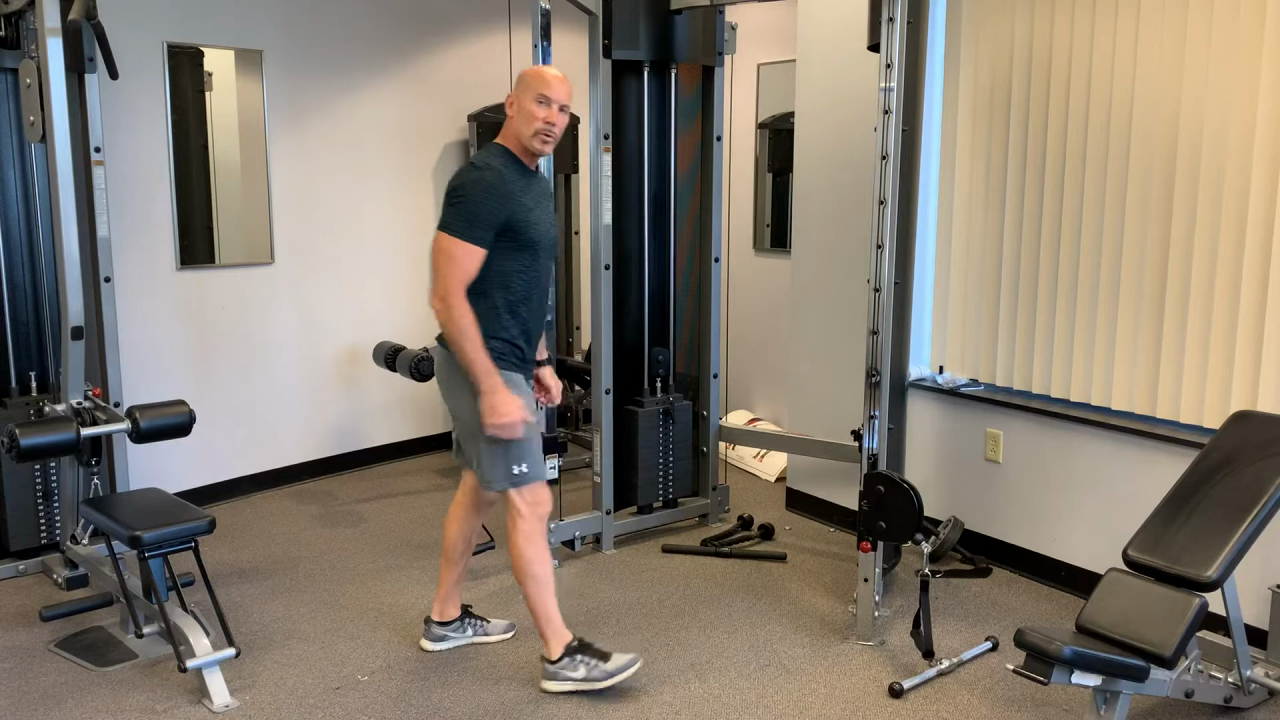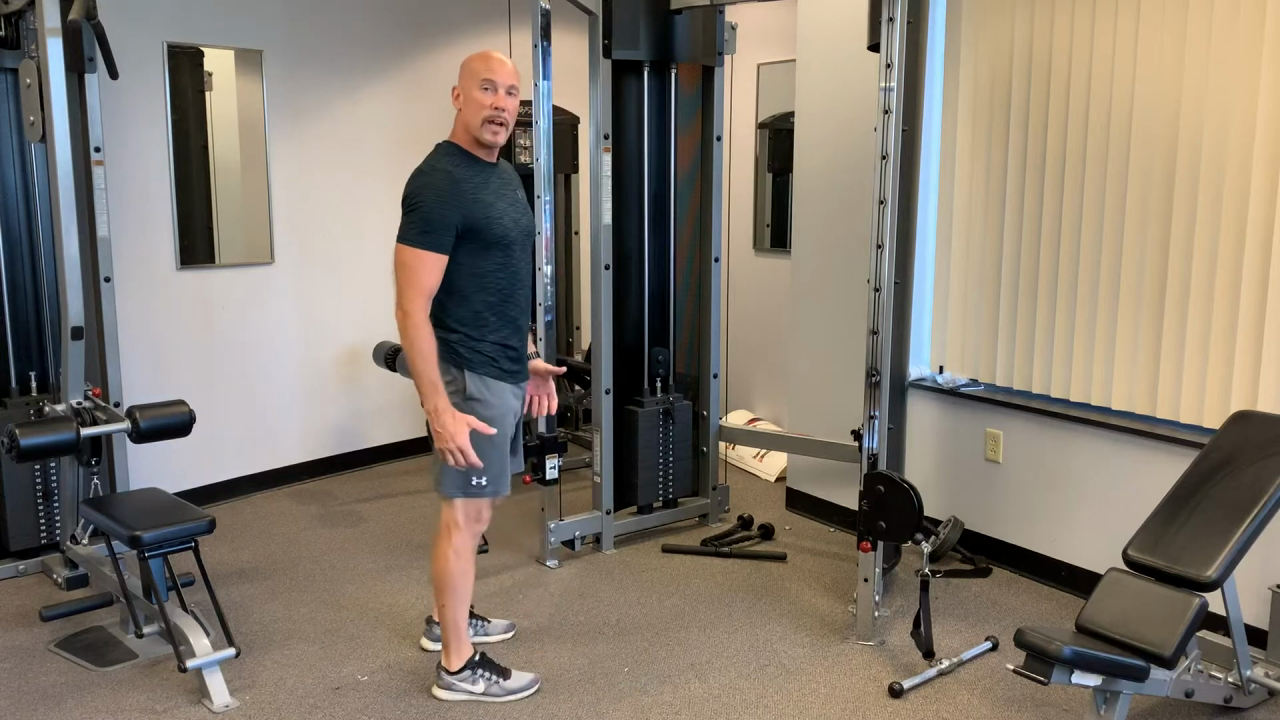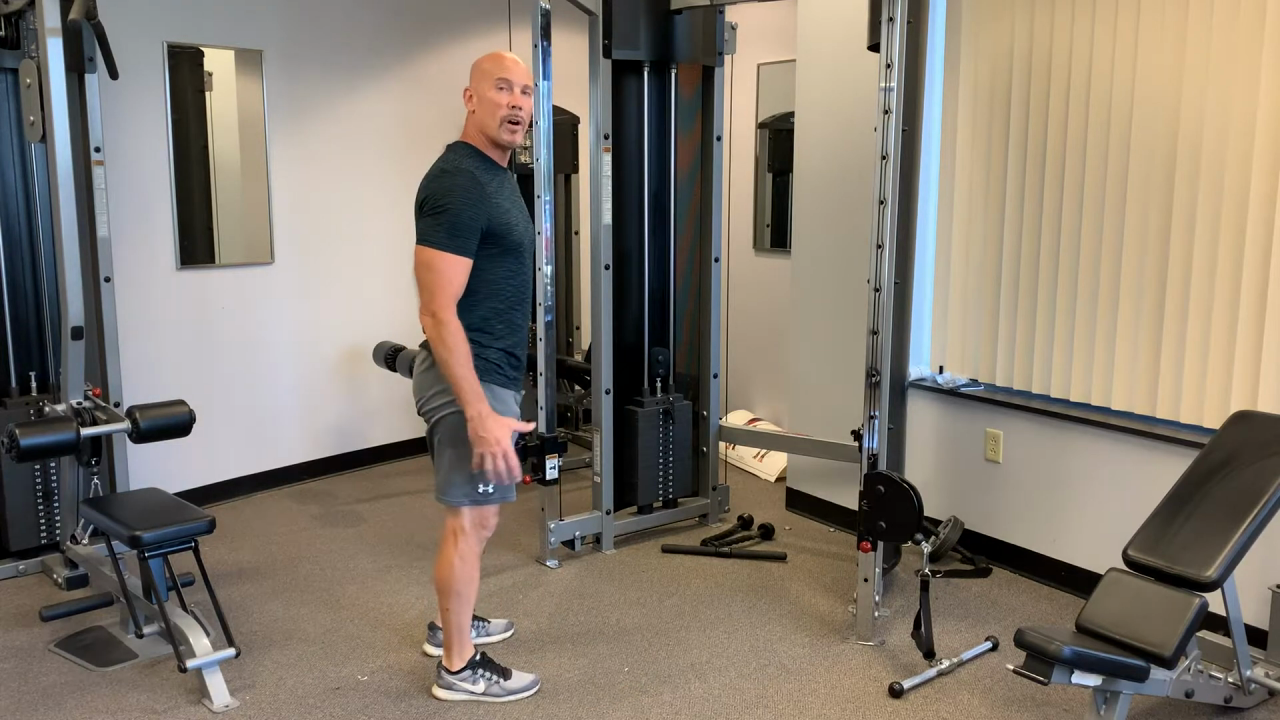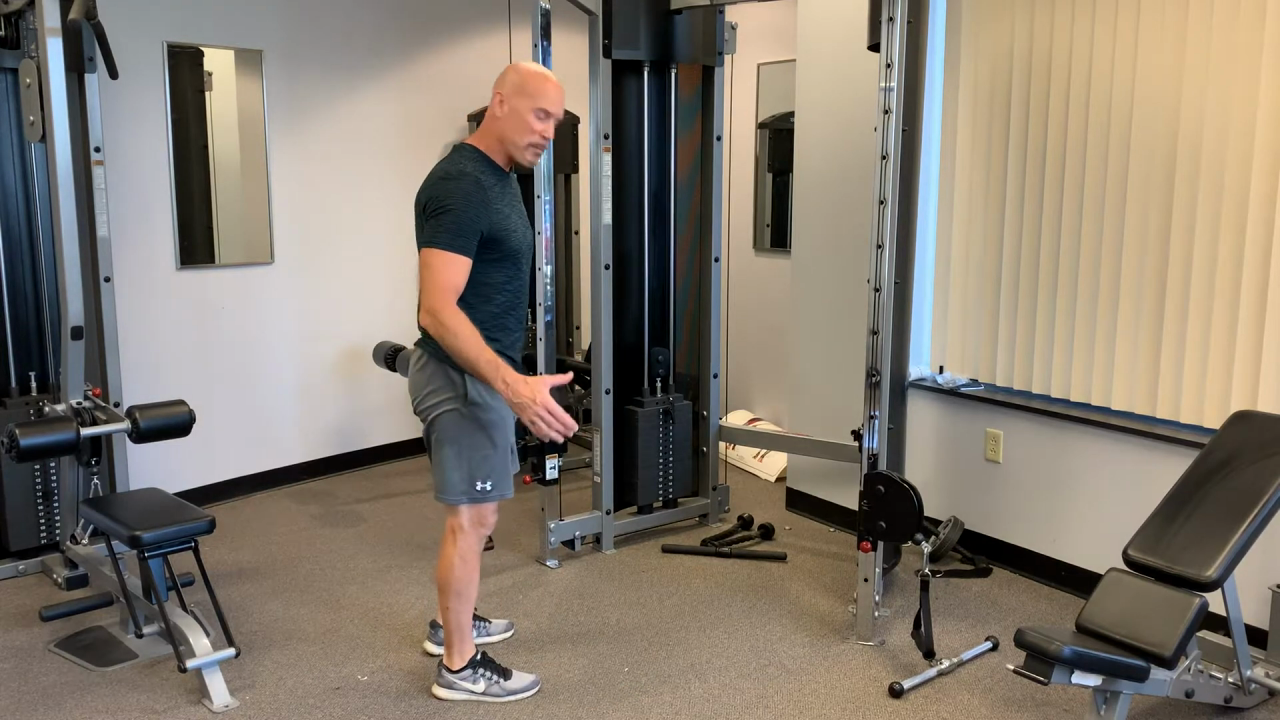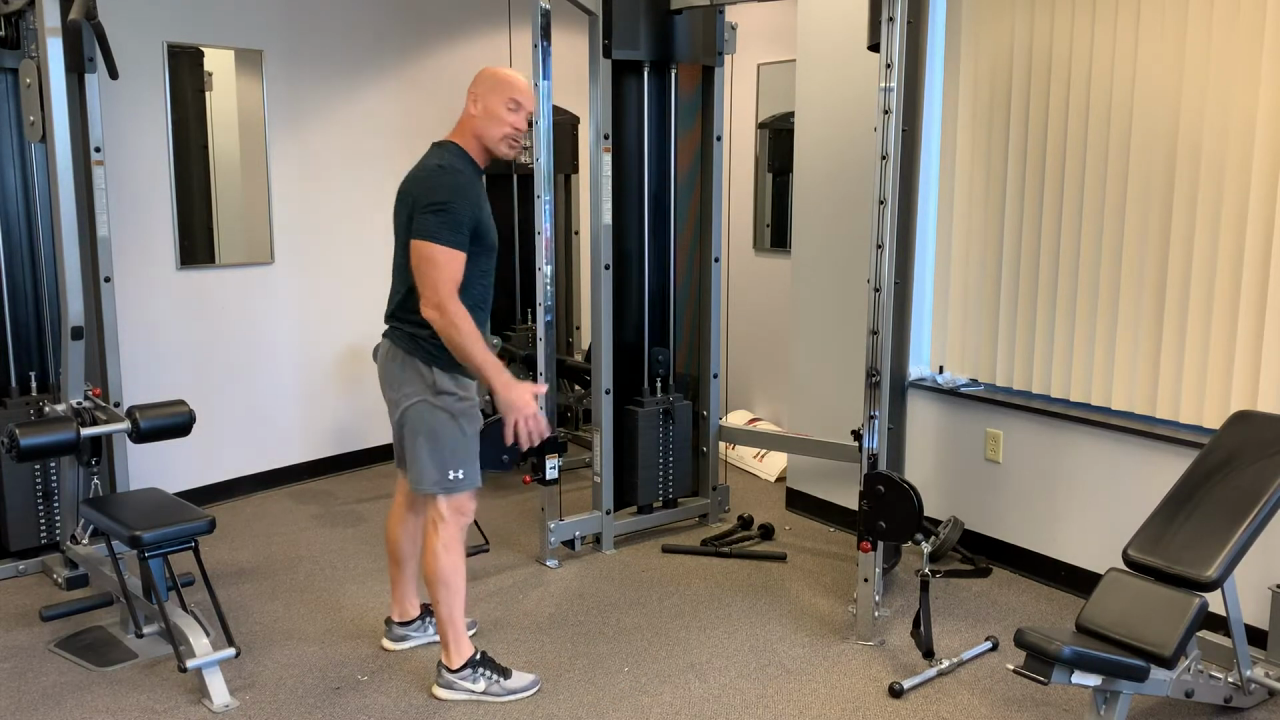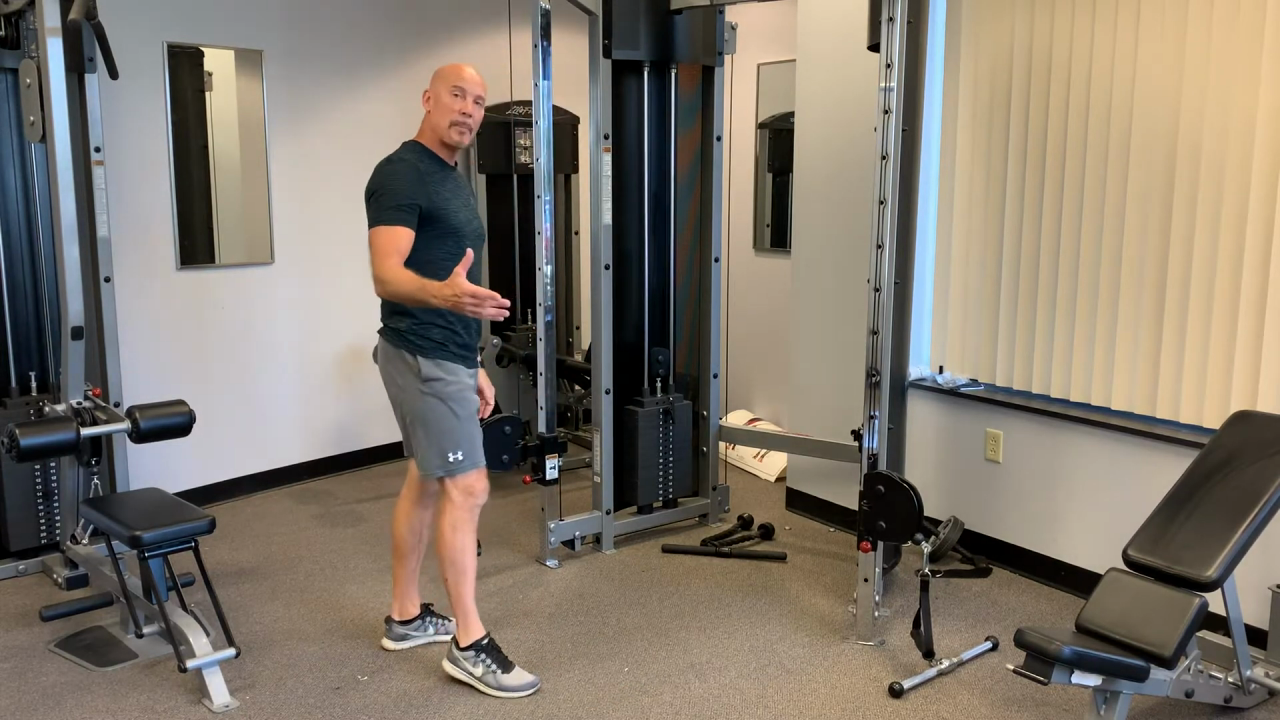
dt=0.7s
person 1, frame 1
left shoulder: (535, 183)
right shoulder: (483, 180)
right elbow: (449, 295)
left wrist: (540, 362)
right wrist: (492, 387)
left hip: (509, 363)
right hip: (484, 369)
left knee: (480, 487)
right knee: (530, 502)
left ankle: (445, 617)
right ankle: (561, 654)
person 1, frame 2
left shoulder: (505, 177)
right shoulder: (439, 184)
right elbow: (413, 309)
left wrist: (529, 357)
right wrist: (439, 408)
left hip: (502, 372)
right hip: (468, 376)
left knee: (482, 499)
right knee: (467, 513)
left ankle: (448, 618)
right ankle: (458, 666)
person 1, frame 3
left shoulder: (495, 176)
right shoulder: (458, 183)
right elbow: (439, 314)
right wrist: (480, 413)
left hip: (492, 375)
right hip: (470, 380)
left knee: (477, 510)
right knee: (472, 519)
left ankle: (450, 623)
right ankle: (459, 666)
person 1, frame 4
left shoulder: (494, 177)
right shoulder: (461, 187)
right elbow: (437, 310)
left wrist: (510, 378)
right wrist: (515, 385)
left hip: (475, 372)
right hip: (462, 376)
left knee: (472, 510)
right knee: (473, 517)
left ankle: (452, 621)
right ankle: (460, 666)
person 1, frame 5
left shoulder: (446, 171)
right shoulder: (449, 182)
right elbow: (439, 304)
left wrist: (490, 379)
right wrist: (505, 387)
left hip: (412, 358)
right hip: (429, 367)
left knee: (414, 491)
right knee: (451, 509)
left ankle: (406, 616)
right ankle: (458, 665)
person 1, frame 6
left shoulder: (454, 180)
right shoulder: (400, 174)
right elbow: (387, 275)
left wrist: (475, 366)
right wrist: (444, 296)
left hip: (449, 357)
right hip: (423, 358)
left knee: (426, 482)
right knee: (467, 488)
left ankle: (406, 616)
right ankle: (470, 643)
